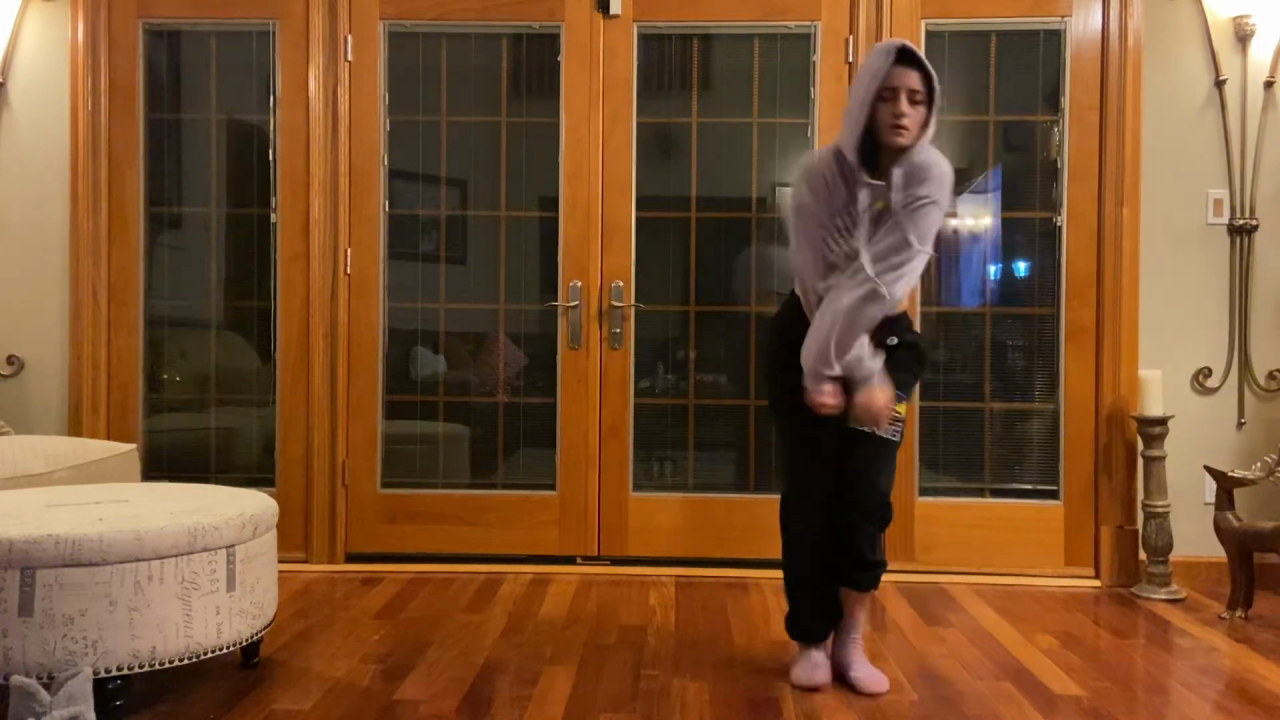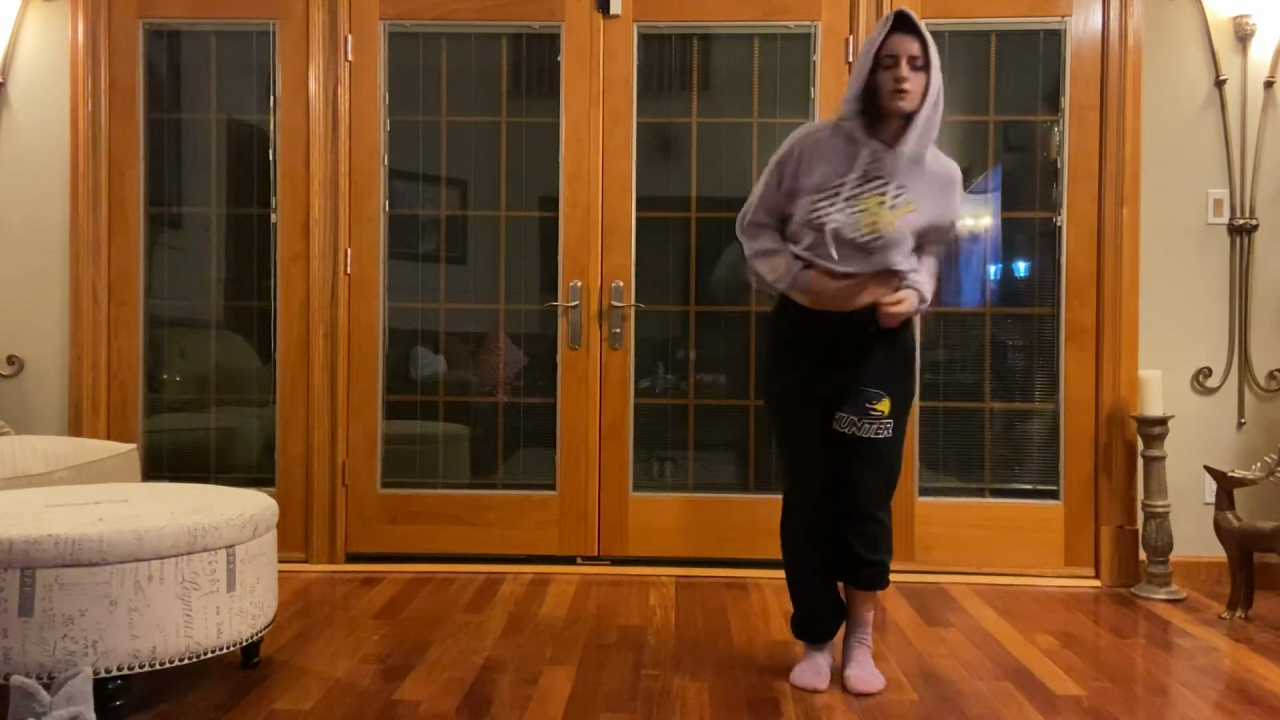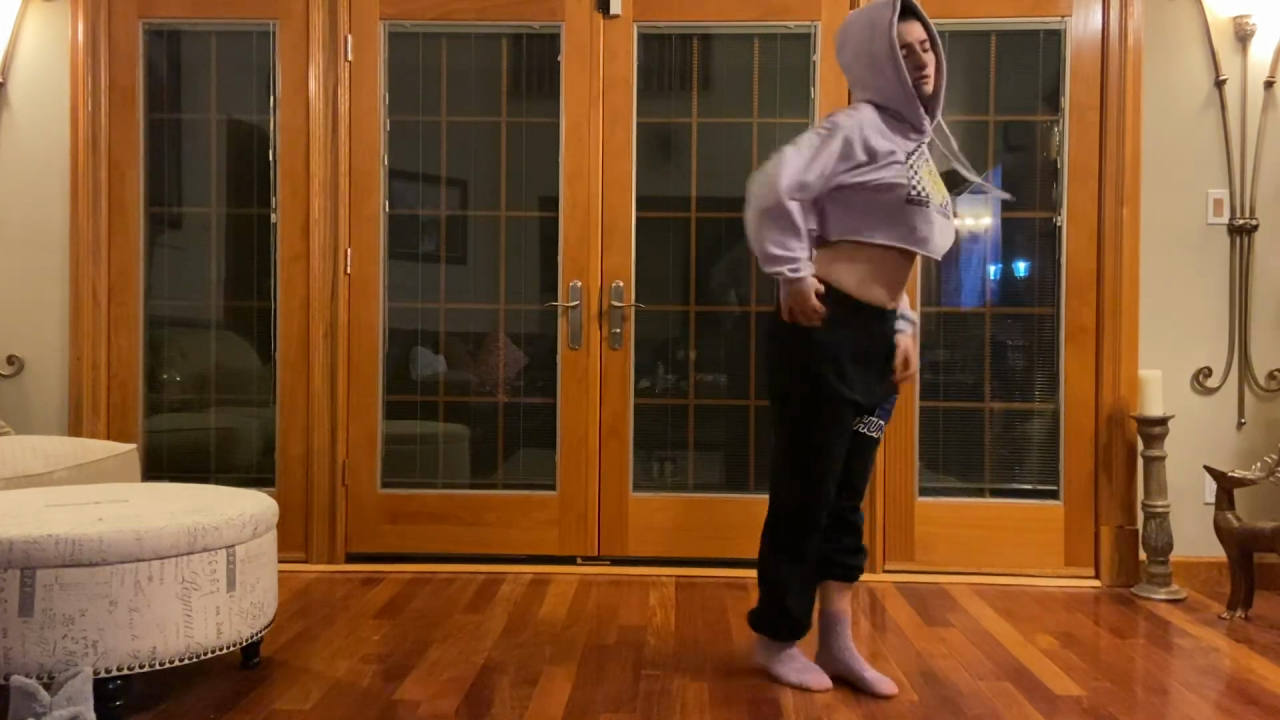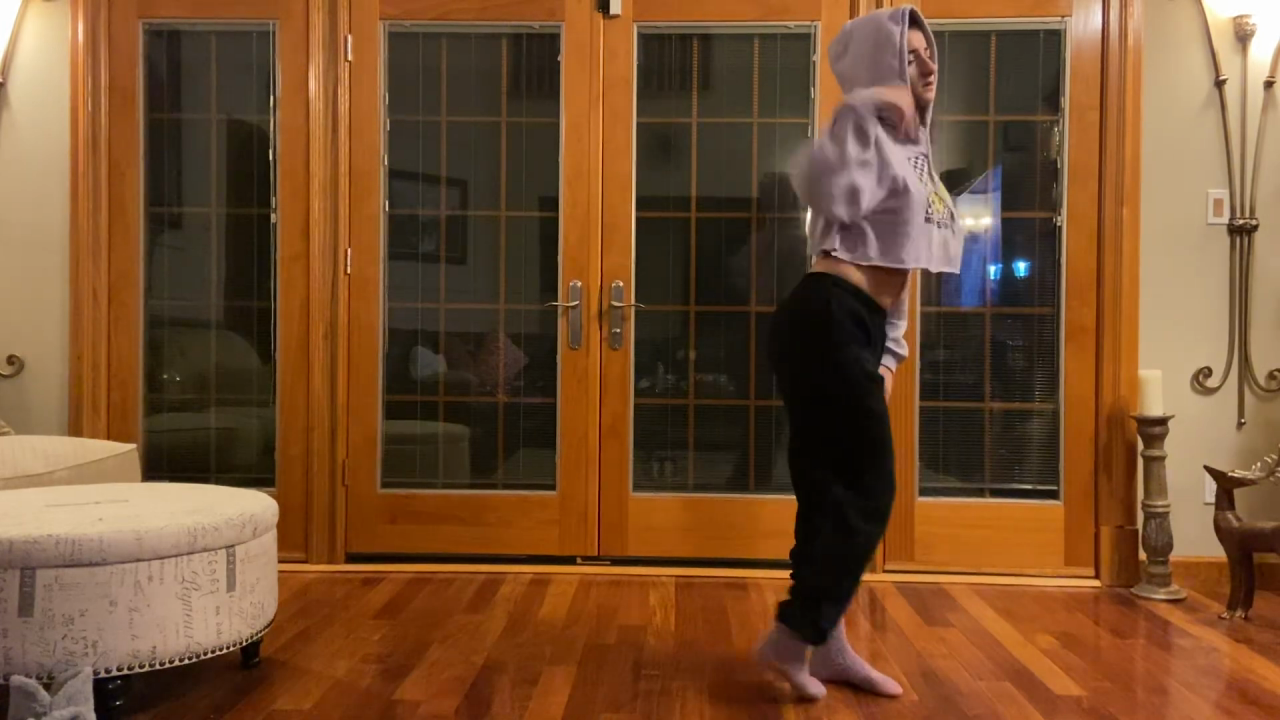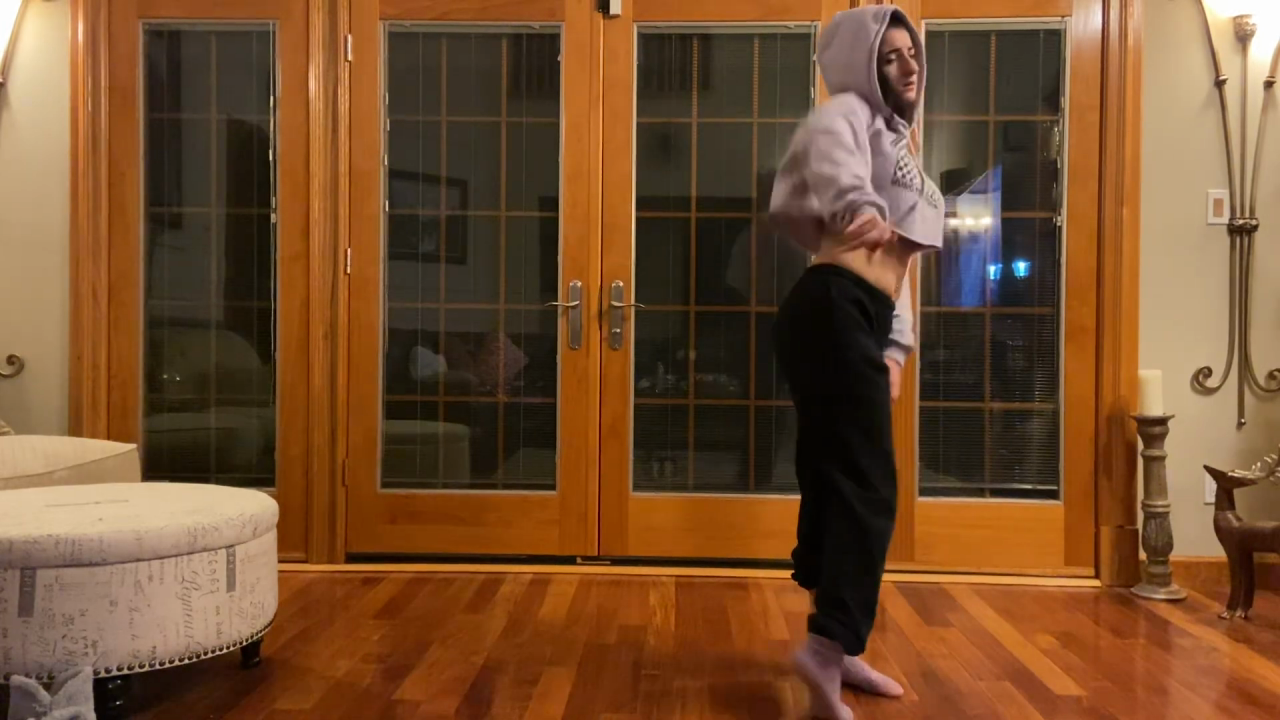
dt=0.3s
person 1, frame 1
left shoulder: (931, 175)
right shoulder: (821, 174)
left elbow: (884, 279)
right elbow: (822, 284)
left wrist: (828, 366)
right wrist: (861, 375)
left hip: (885, 340)
right hip: (804, 337)
left knee: (863, 492)
right knee: (807, 492)
left ankle: (853, 640)
right ankle: (813, 638)
person 1, frame 2
left shoulder: (939, 173)
right shoulder: (814, 145)
right elbow: (755, 225)
left wrist: (911, 291)
right wrist: (795, 281)
left hip: (879, 343)
right hip: (804, 334)
left knee: (864, 496)
right knee: (807, 493)
left ankle: (859, 643)
right ankle: (816, 639)
person 1, frame 3
left shoulder: (915, 140)
right shoulder: (859, 126)
right elbow: (774, 187)
left wrist: (902, 326)
right wrist: (793, 275)
left hip: (873, 334)
right hip: (825, 327)
left knee: (843, 493)
right knee: (806, 487)
left ankle: (836, 646)
right ankle: (776, 637)
person 1, frame 4
left shoulder: (909, 151)
right shoulder: (866, 132)
right elbow: (824, 193)
left wrist: (886, 357)
right wrist: (871, 111)
left hip: (853, 330)
right hip: (828, 320)
left knee: (834, 487)
right knee: (866, 488)
left ankle: (825, 645)
right ankle: (794, 636)
person 1, frame 5
left shoulder: (893, 142)
right shoulder: (851, 118)
right elbow: (817, 142)
left wrist: (895, 347)
right wrist: (853, 207)
left hip: (854, 321)
right hip: (833, 313)
left knee: (835, 485)
right knee: (865, 485)
left ankle: (834, 649)
right ankle: (828, 644)
